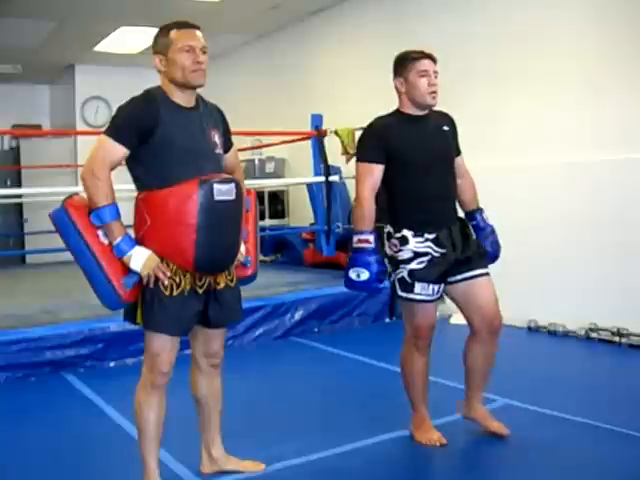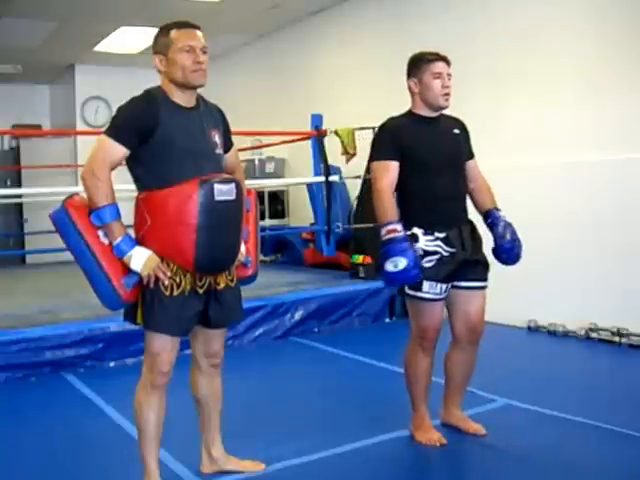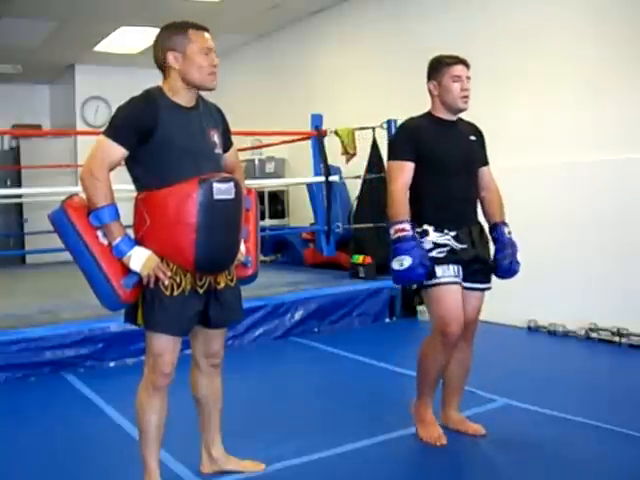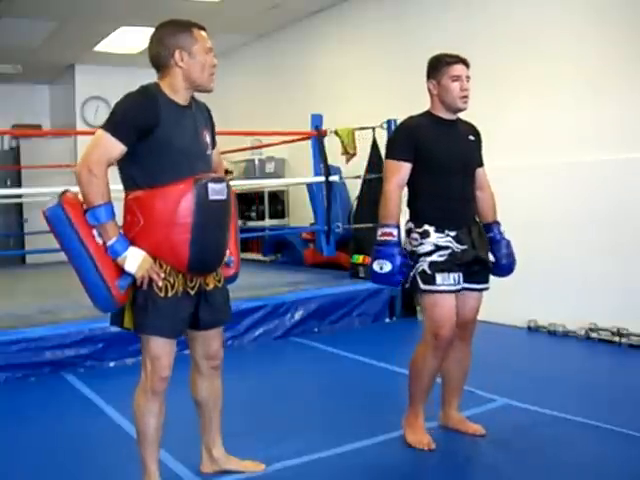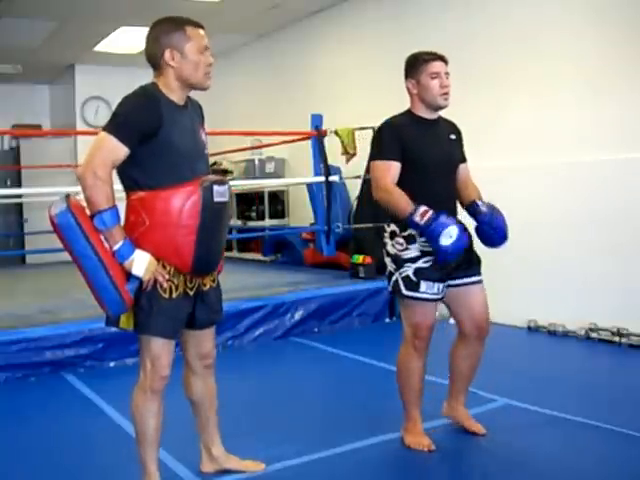
dt=0.4s
person 1, frame 1
left shoulder: (213, 114)
right shoulder: (144, 109)
left elbow: (235, 176)
right elbow: (94, 172)
right wrist: (126, 247)
right hip: (167, 260)
left knee: (210, 357)
right knee: (159, 368)
person 1, frame 2
left shoulder: (214, 115)
right shoulder: (144, 110)
left elbow: (234, 174)
right elbow: (95, 172)
right wrist: (126, 247)
right hip: (168, 261)
left knee: (210, 357)
right knee: (159, 367)
person 1, frame 3
left shoulder: (213, 114)
right shoulder: (143, 110)
left elbow: (235, 174)
right elbow: (93, 173)
right wrist: (125, 247)
right hip: (168, 261)
left knee: (210, 357)
right knee: (161, 368)
person 1, frame 4
left shoulder: (201, 113)
right shoulder: (142, 105)
right elbow: (90, 169)
right wrist: (119, 247)
right hip: (160, 263)
left knee: (210, 359)
right knee: (157, 372)
person 1, frame 5
left shoulder: (193, 110)
right shoulder: (142, 106)
right elbow: (92, 173)
right wrist: (125, 250)
right hip: (159, 263)
left knee: (203, 360)
right knee: (156, 372)
person 2, frame 1
left shoulder: (445, 124)
right shoulder: (380, 132)
right elbow: (365, 192)
left wrist: (479, 220)
right wrist: (363, 245)
left hip: (455, 234)
right hip: (412, 244)
left knee: (489, 322)
right knee: (420, 336)
left ankle: (474, 404)
right ankle: (420, 419)
person 2, frame 2
left shoulder: (457, 128)
right shoulder: (394, 131)
left elbow: (473, 179)
right elbow: (383, 188)
left wrist: (496, 219)
right wrist: (393, 237)
left hip: (464, 238)
right hip: (423, 244)
left knee: (471, 333)
right knee: (425, 336)
left ankle: (452, 409)
right ankle: (420, 418)
person 2, frame 3
left shoulder: (473, 133)
right shoulder: (412, 132)
left elbow: (487, 187)
right elbow: (398, 188)
left wrist: (501, 232)
right wrist: (403, 238)
left hip: (472, 239)
right hip: (433, 240)
left knee: (466, 333)
right knee: (449, 328)
left ankle: (451, 412)
right ankle: (423, 407)
person 2, frame 4
left shoulder: (471, 133)
right shoulder: (411, 130)
right elbow: (392, 188)
left wrist: (495, 233)
right wrist: (387, 240)
left hip: (471, 239)
right hip: (432, 240)
left knee: (463, 332)
right knee: (440, 333)
left ankle: (451, 412)
right ankle: (414, 417)
person 2, frame 5
left shoulder: (451, 130)
right shoulder: (393, 130)
right elbow: (383, 188)
left wrist: (480, 207)
right wrist: (426, 219)
left hip: (454, 239)
right hip: (415, 244)
left knee: (477, 326)
right knee: (418, 335)
left ankle: (456, 405)
right ankle: (412, 423)
